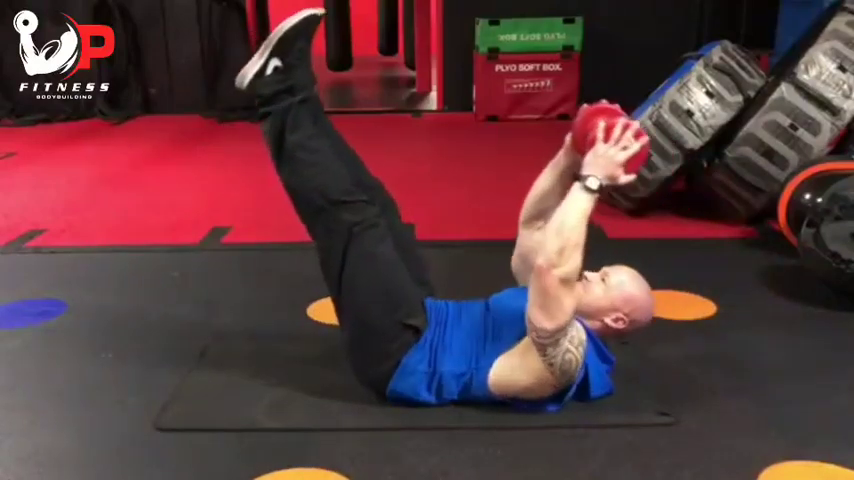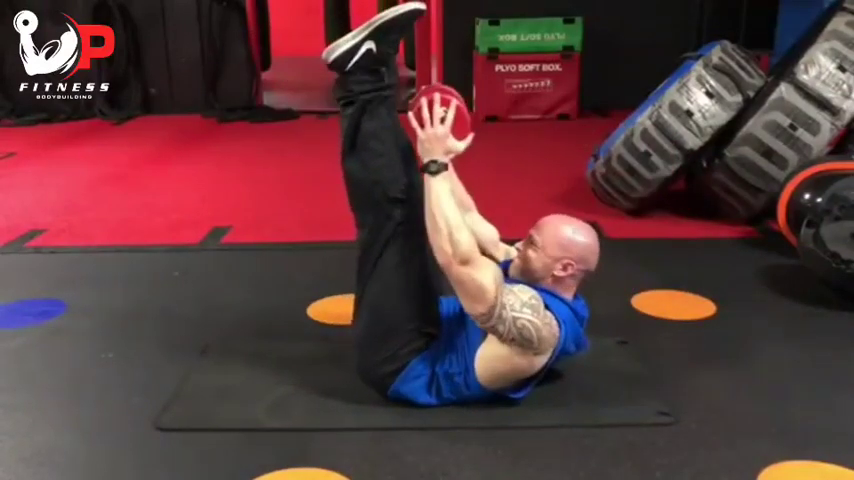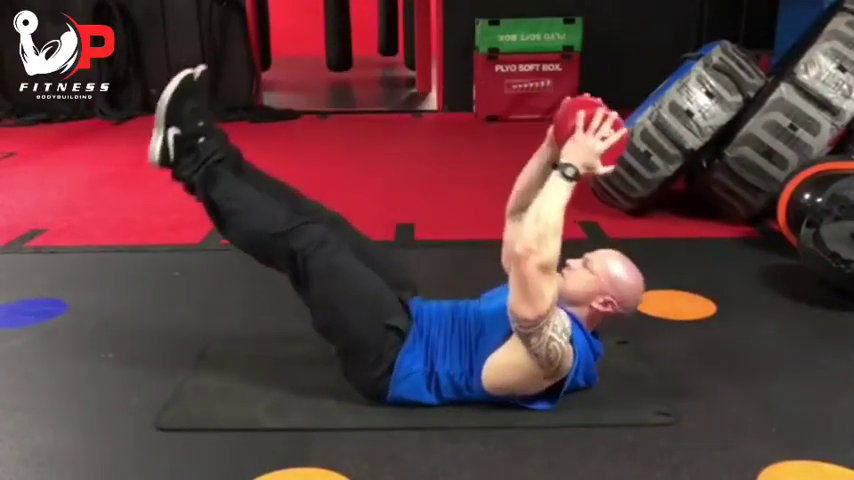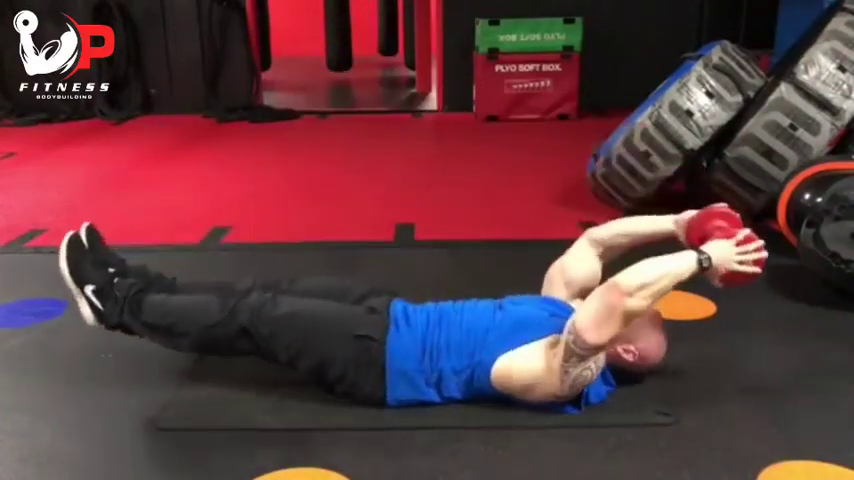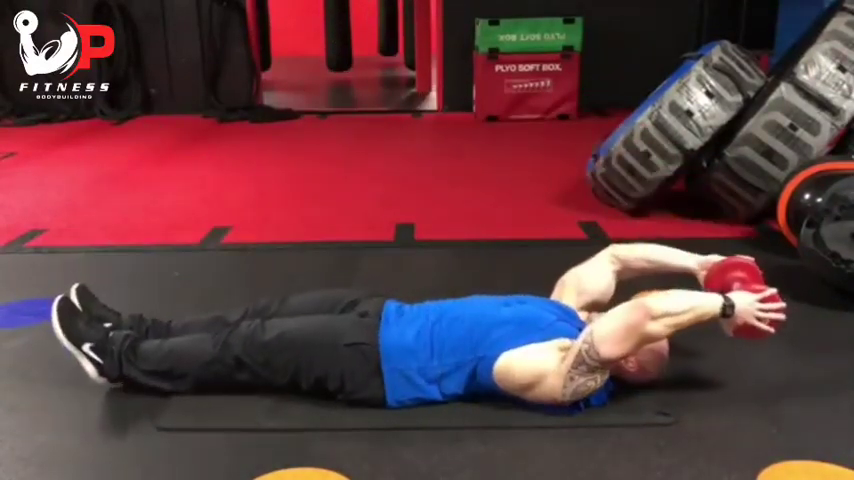
dt=1s
person 1, frame 1
left shoulder: (567, 356)
right shoulder: (554, 310)
left elbow: (553, 269)
right elbow: (534, 222)
left wrist: (592, 181)
right wrist: (573, 157)
left hip: (401, 357)
right hip: (425, 320)
left knee: (353, 218)
right knee: (370, 207)
left ankle: (285, 102)
right ankle: (289, 95)
person 1, frame 2
left shoulder: (535, 324)
right shoulder: (532, 279)
left elbow: (457, 259)
right elbow: (470, 222)
left wrist: (433, 164)
right wrist: (442, 158)
left hip: (401, 363)
left knee: (397, 214)
right knee: (412, 207)
left ankle: (368, 88)
person 1, frame 3
left shoulder: (557, 348)
right shoulder: (555, 308)
left elbow: (531, 257)
right elbow: (519, 218)
left wrist: (568, 170)
right wrist: (553, 151)
left hip: (393, 361)
right hip: (415, 320)
left knee: (308, 245)
right knee: (324, 228)
left ankle: (200, 165)
right ankle: (205, 154)
person 1, frame 4
left shoulder: (570, 372)
right shoulder: (564, 307)
left elbow: (620, 290)
right elbow: (595, 241)
left wrist: (700, 259)
right wrist: (679, 226)
left hip: (386, 360)
right hip: (395, 316)
left knee: (257, 321)
right knee: (271, 296)
left ankle: (123, 305)
right ankle: (132, 290)
person 1, frame 5
left shoulder: (571, 377)
right shoulder: (569, 311)
left elbow: (643, 316)
right elbow: (619, 256)
left wrist: (723, 302)
right wrist: (705, 265)
left hip: (383, 364)
right hip: (390, 318)
left knee: (253, 350)
right knee: (265, 319)
left ankle: (121, 355)
right ankle: (129, 337)
